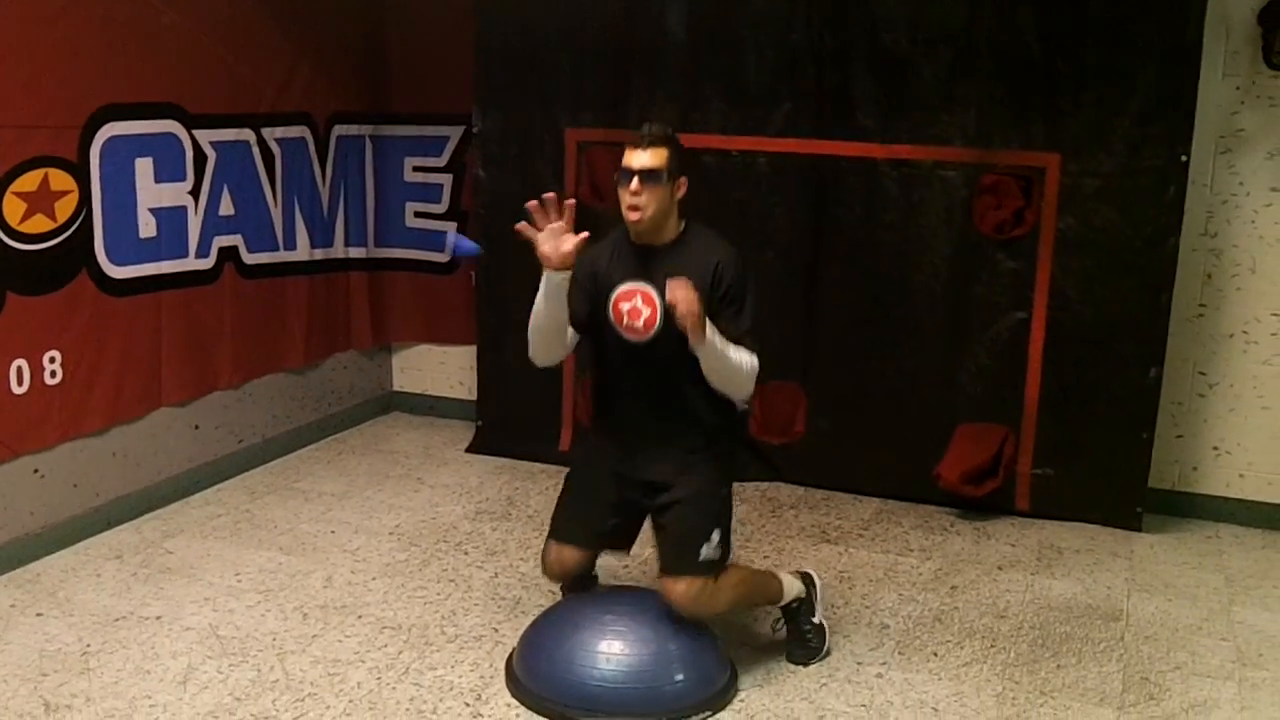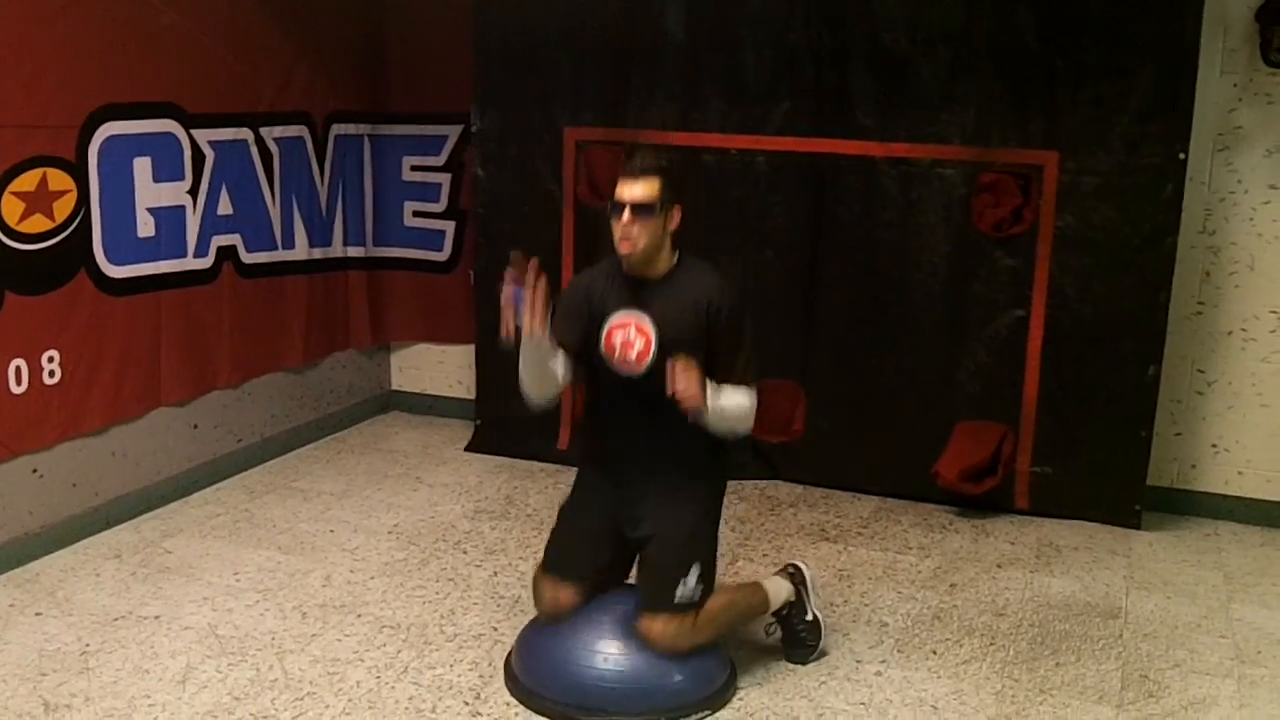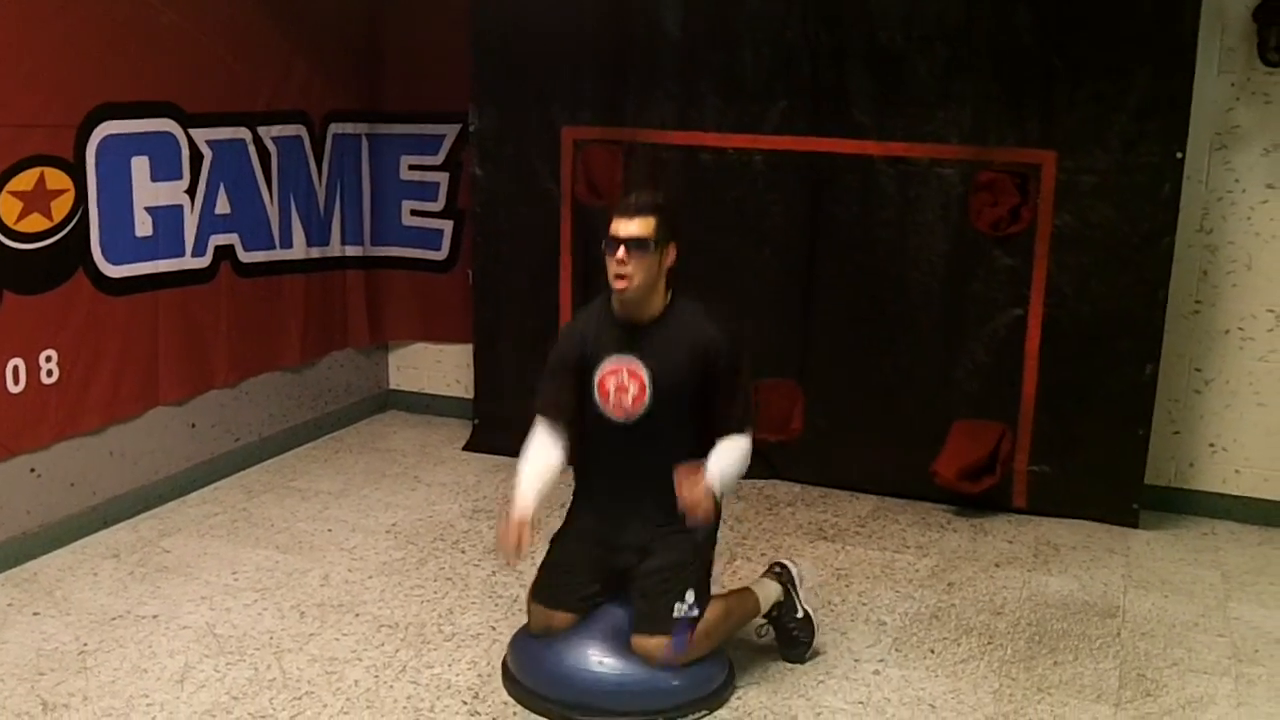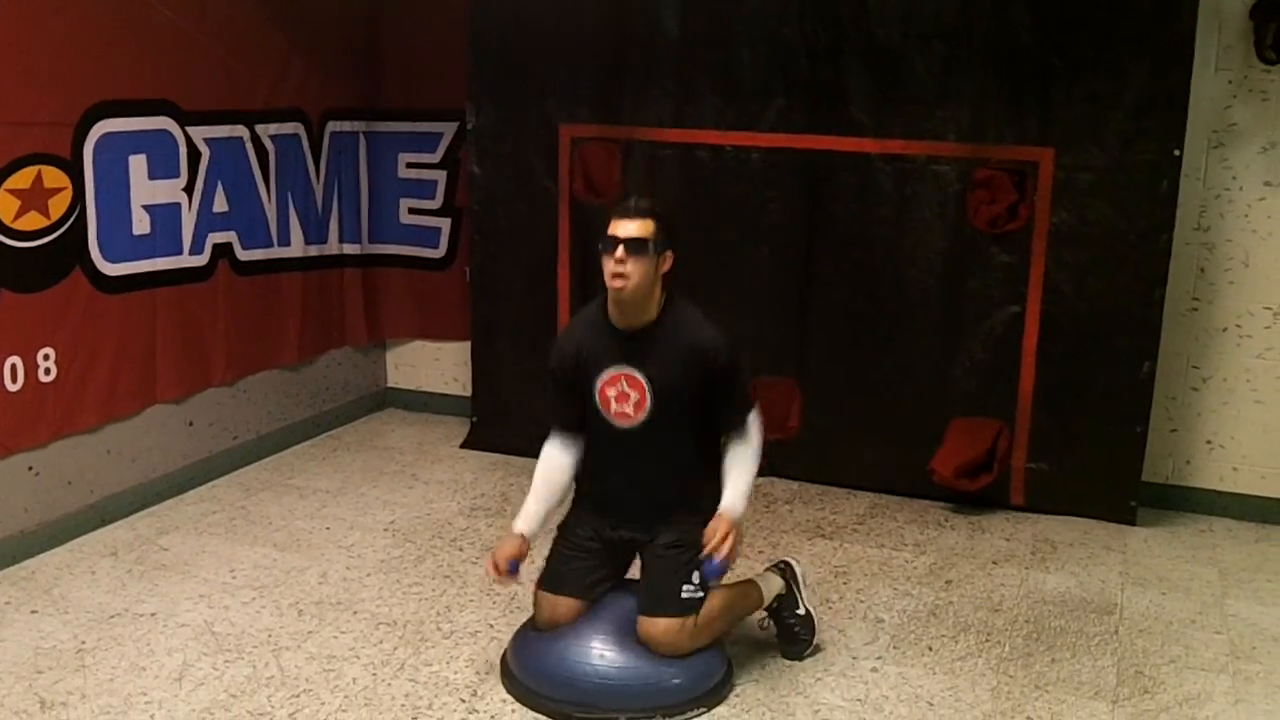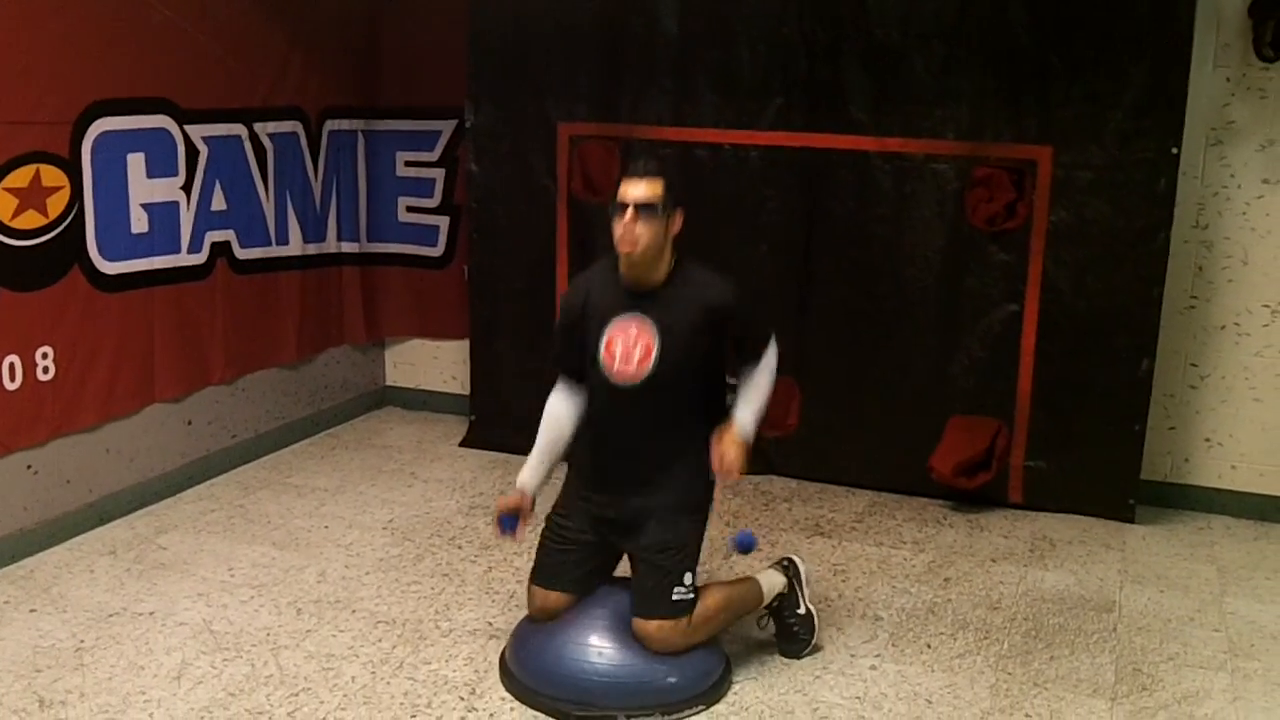
dt=0.1s
person 1, frame 1
left shoulder: (714, 261)
right shoulder: (598, 258)
left elbow: (742, 383)
right elbow: (545, 354)
left wrist: (700, 333)
right wrist: (553, 274)
left hip: (693, 451)
right hip: (614, 444)
left knee: (689, 596)
right knee: (560, 564)
left ankle: (796, 593)
right ankle: (585, 575)
person 1, frame 2
left shoulder: (708, 297)
right shoulder: (589, 290)
left elbow: (742, 408)
right elbow: (543, 391)
left wrist: (704, 400)
right wrist: (534, 341)
left hip: (679, 487)
right hip: (603, 480)
left knee: (667, 633)
right knee: (552, 605)
left ankle: (784, 591)
right ankle: (604, 572)
person 1, frame 3
left shoulder: (701, 339)
right shoulder: (581, 334)
left elbow: (735, 437)
right elbow: (551, 433)
left wrist: (709, 484)
right wrist: (523, 506)
left hip: (674, 518)
right hip: (598, 511)
left knee: (660, 649)
right knee: (545, 625)
left ankle: (774, 591)
right ankle: (603, 587)
person 1, frame 4
left shoulder: (698, 343)
right shoulder: (577, 340)
left elbow: (744, 426)
right elbow: (564, 440)
left wrist: (731, 510)
right wrist: (526, 529)
left hip: (681, 510)
right hip: (600, 507)
left knee: (665, 636)
right knee: (551, 614)
left ankle: (775, 586)
right ankle: (608, 578)
person 1, frame 5
left shoulder: (710, 300)
right shoulder: (585, 296)
left elbow: (761, 357)
right elbow: (569, 391)
left wrist: (740, 426)
right wrist: (528, 482)
left hip: (673, 488)
right hip: (592, 485)
left knee: (660, 634)
right knee: (544, 606)
left ankle: (777, 584)
right ankle: (601, 563)
